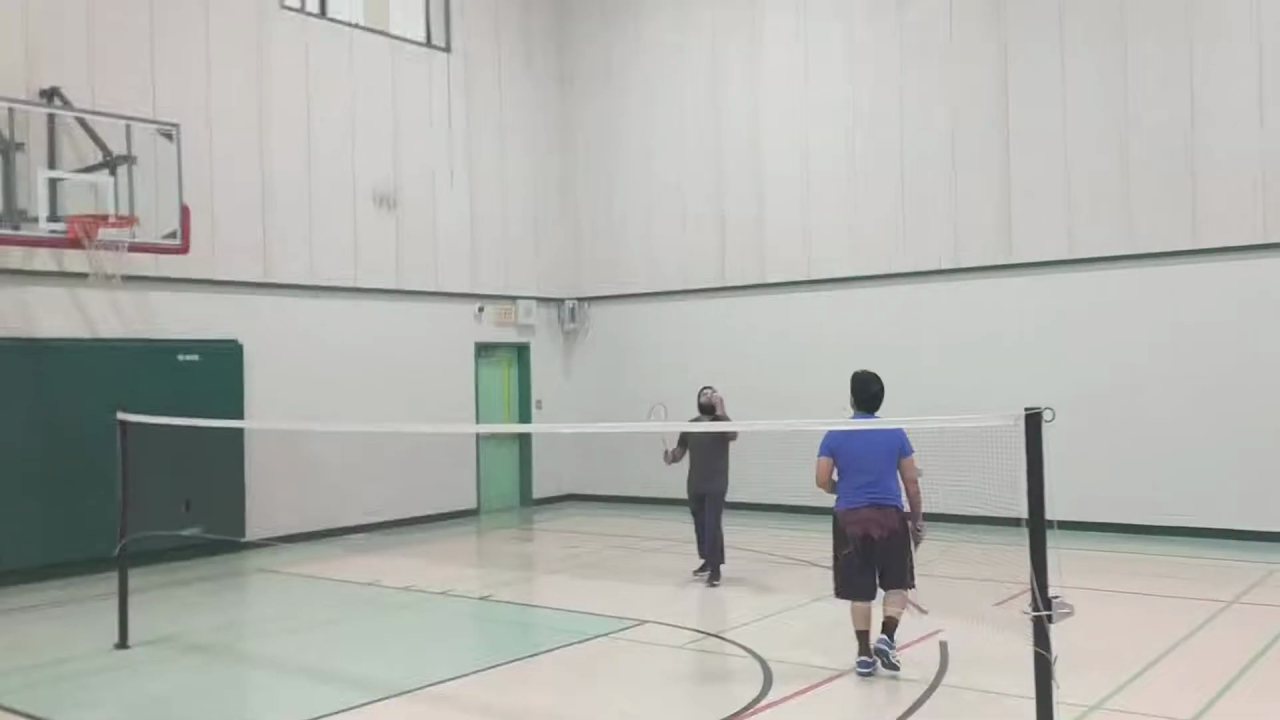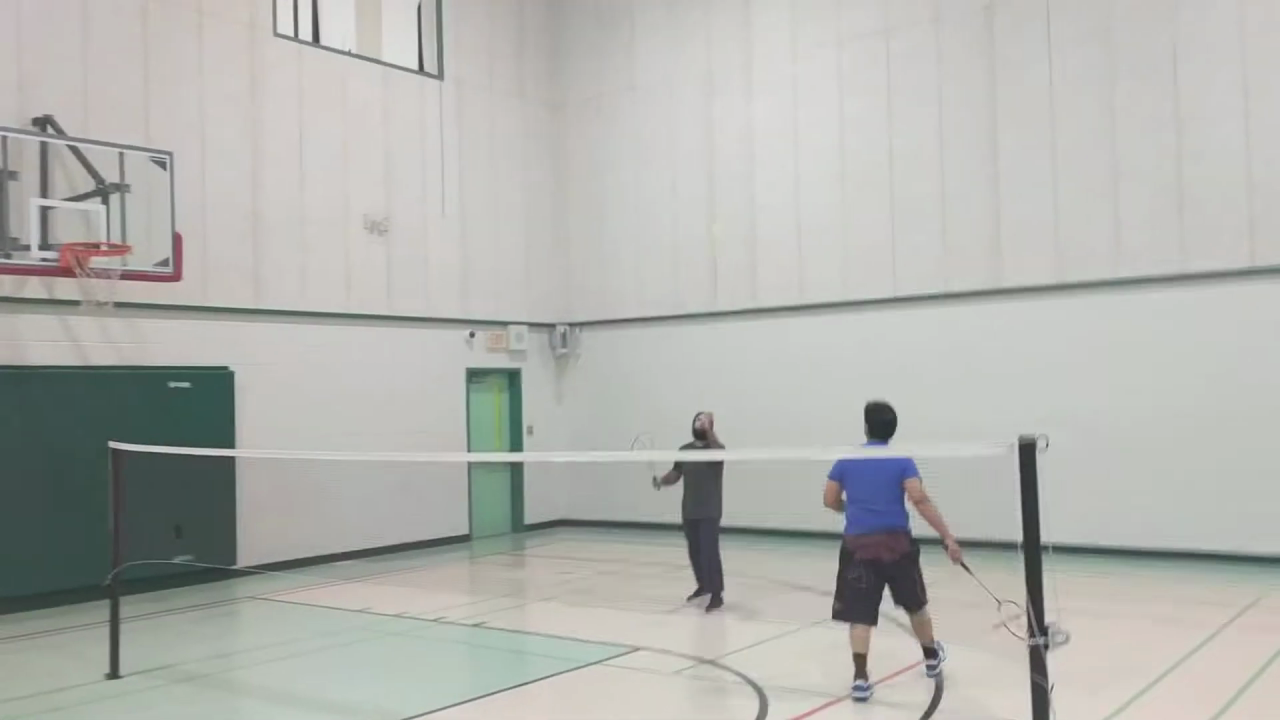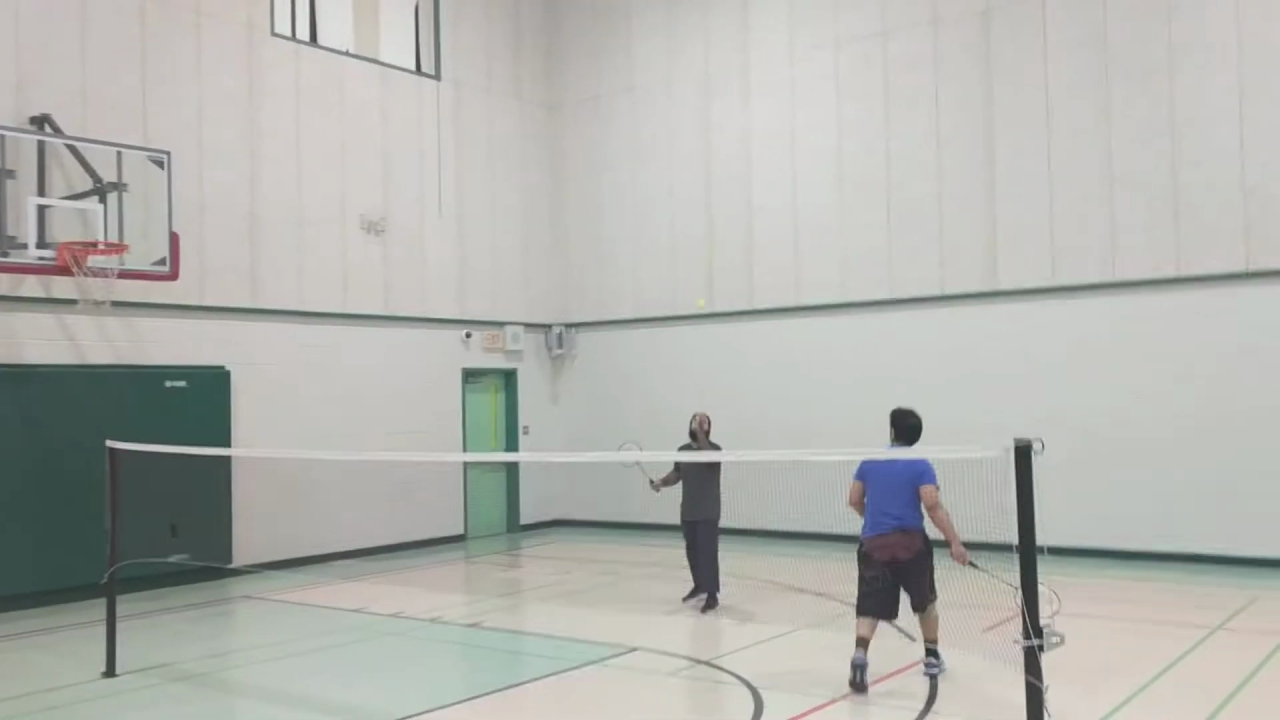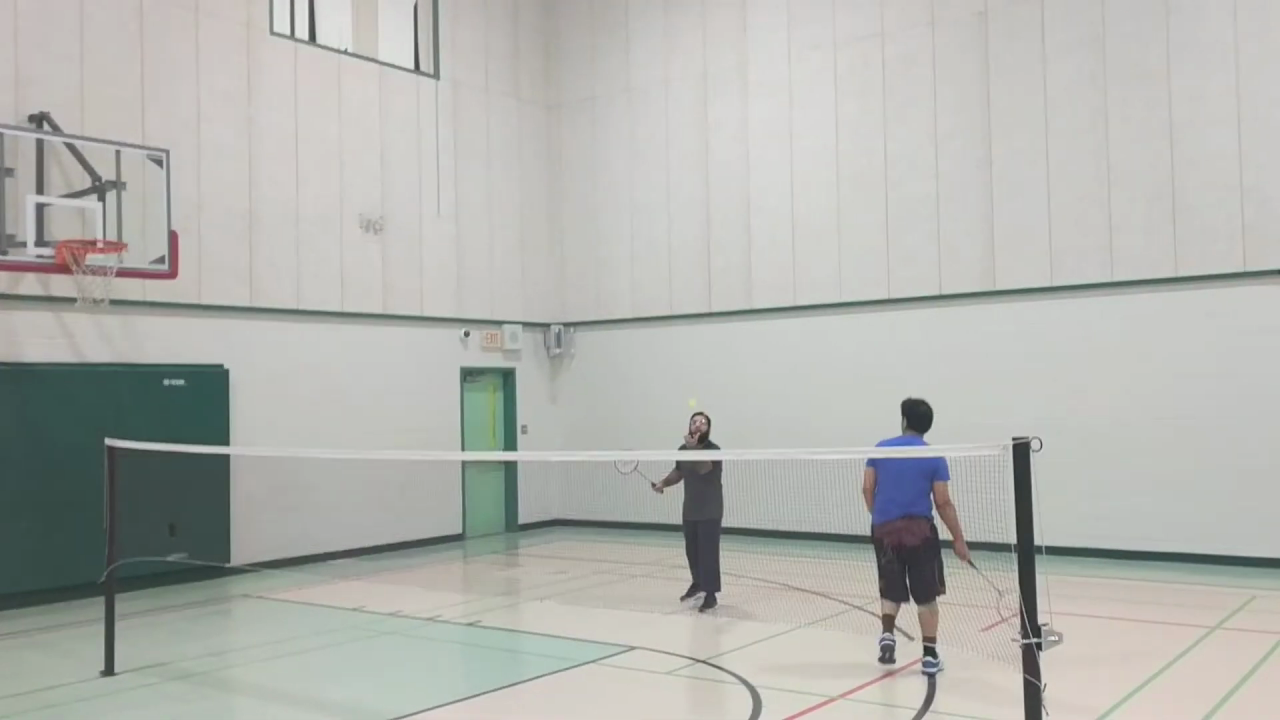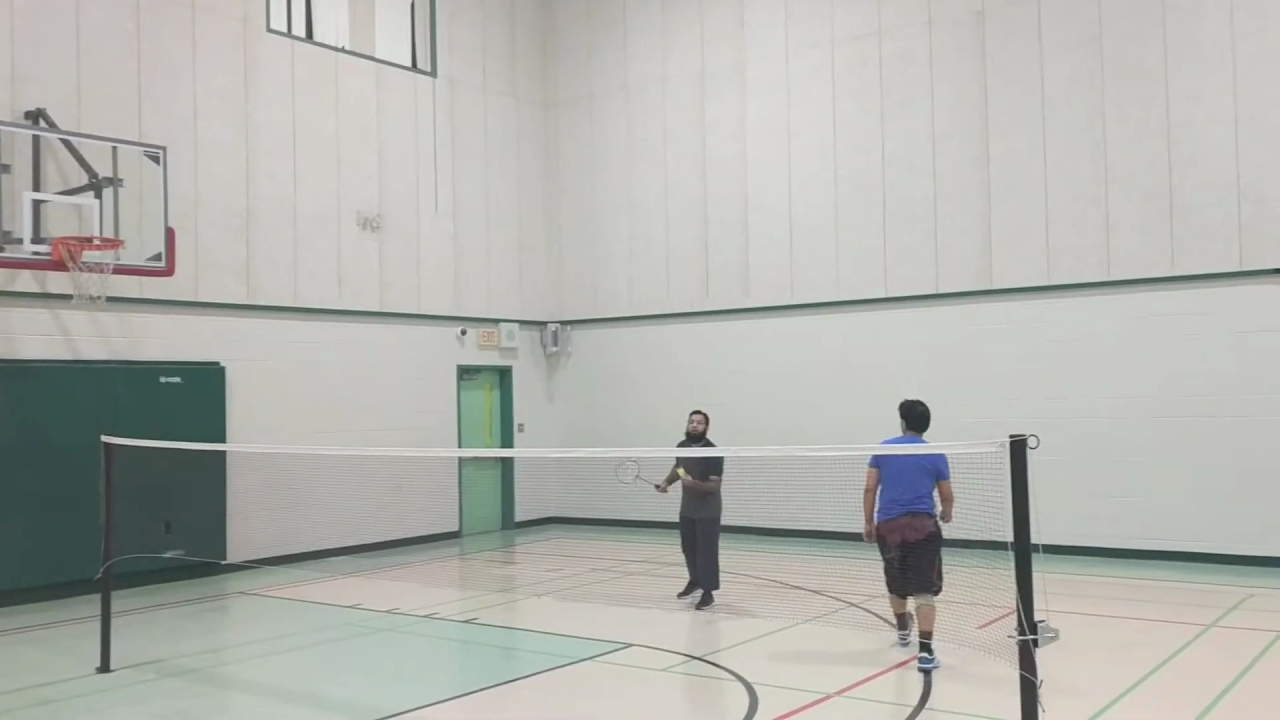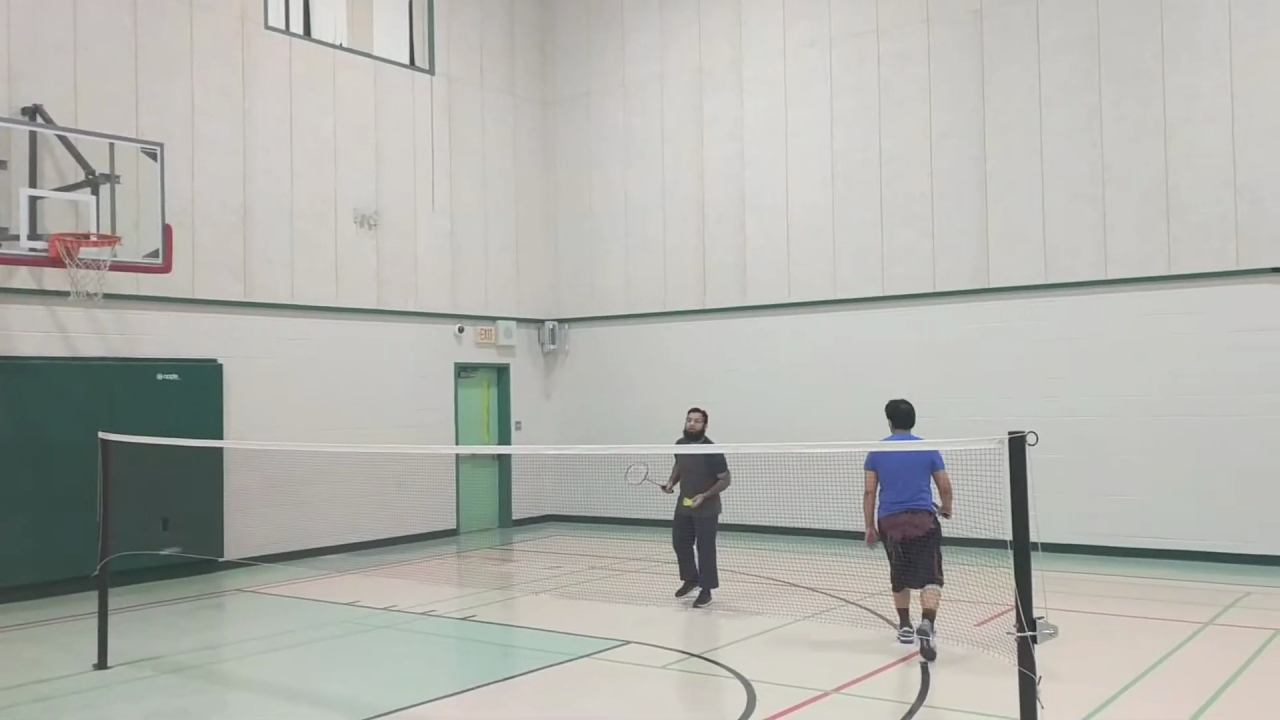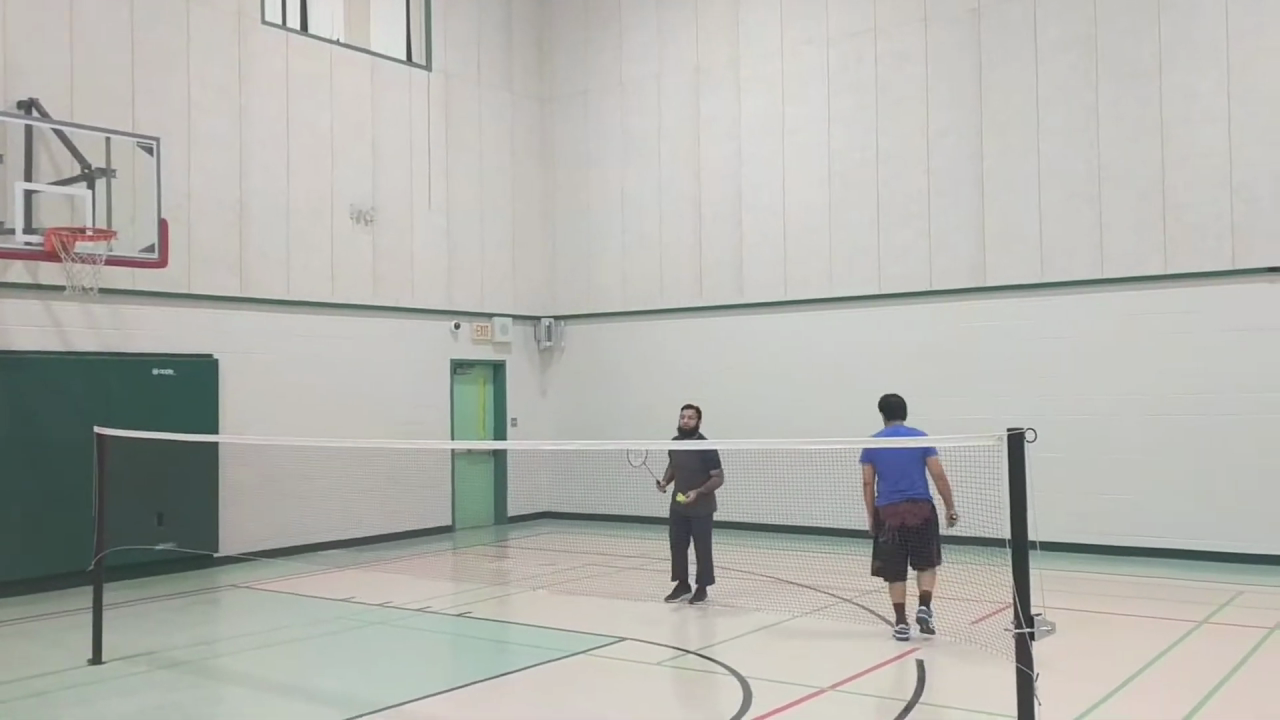
dt=0.2s
person 1, frame 1
left shoulder: (835, 435)
right shoulder: (895, 433)
left elbow: (823, 480)
right elbow: (910, 481)
right wrist: (917, 520)
left hip: (850, 518)
right hip: (889, 516)
left knee: (858, 591)
right knee: (897, 585)
left ankle: (865, 653)
right ankle: (886, 638)
person 1, frame 2
left shoulder: (846, 460)
right shoulder: (902, 461)
left elbow: (830, 501)
right elbow: (920, 501)
right wrist: (949, 539)
left hip: (858, 543)
right hip: (897, 541)
left knee: (860, 615)
right knee: (915, 604)
left ankle: (861, 678)
right ankle: (931, 658)
person 1, frame 3
left shoulder: (870, 461)
right shoulder: (921, 466)
left elbow: (855, 501)
right elbow: (933, 507)
right wrist: (955, 543)
left hip: (874, 543)
right hip: (911, 541)
left knee: (870, 610)
right knee: (924, 601)
left ankle: (861, 655)
right ankle: (932, 657)
person 1, frame 4
left shoulder: (881, 449)
right shoulder: (934, 458)
left elbow: (868, 489)
right elbow: (943, 503)
right wrist: (959, 540)
left hip: (884, 529)
right hip: (919, 529)
left knee: (891, 591)
right knee: (926, 595)
left ankle: (887, 634)
right ankle: (930, 656)
person 1, frame 5
left shoulder: (882, 450)
right shoulder: (935, 456)
left elbow: (870, 489)
right elbow: (946, 497)
left wrist: (868, 522)
right wrist: (947, 513)
left hip: (888, 525)
right hip: (922, 525)
left knee: (897, 584)
right knee: (924, 590)
left ankle: (903, 630)
right ankle: (925, 651)
person 1, frame 6
left shoulder: (876, 452)
right shoulder: (928, 450)
left elbow: (869, 492)
right elbow: (945, 489)
left wrist: (869, 526)
right wrist: (946, 508)
left hip: (890, 521)
right hip: (922, 521)
left knee: (899, 577)
right knee: (929, 580)
left ankle: (905, 627)
right ankle: (926, 625)
person 1, frame 7
left shoulder: (872, 443)
right shoulder: (921, 438)
left elbow: (868, 484)
right elbow: (939, 476)
left wrist: (871, 515)
right wrist: (950, 509)
left hip: (888, 512)
right hip: (920, 509)
left knee: (895, 571)
right knee: (927, 564)
left ankle: (901, 624)
right ankle: (924, 607)
person 2, frame 1
left shoulder: (722, 422)
left elbow: (733, 435)
right elbow: (680, 451)
left wrist: (722, 412)
right wrist: (671, 456)
left hip: (716, 485)
right hip: (695, 485)
left knee: (713, 524)
right knee: (700, 524)
left ankle: (716, 568)
right ankle: (708, 560)
person 2, frame 2
left shoulder: (715, 447)
right shoulder: (684, 450)
left elbow: (719, 453)
right elbow: (675, 474)
left wrist: (710, 430)
right wrist: (662, 480)
left hip: (709, 511)
right hip: (689, 510)
left knee: (710, 550)
right knee: (695, 549)
left ankle: (716, 594)
right ankle: (704, 585)
person 2, frame 3
left shoulder: (714, 448)
right shoulder: (682, 450)
left elbow: (706, 454)
right elbow: (676, 474)
left wrist: (701, 432)
right wrist: (661, 482)
left hip: (708, 512)
right hip: (688, 511)
left knee: (708, 552)
right knee: (692, 551)
left ankle: (712, 595)
right ankle: (699, 585)
person 2, frame 4
left shoulder: (713, 450)
right shoulder: (683, 450)
left elbow: (703, 469)
right elbow: (678, 472)
left wrist: (693, 448)
right wrist: (663, 483)
left hip: (710, 512)
right hip: (690, 510)
left knee: (708, 552)
right knee: (691, 550)
left ankle: (710, 594)
right ankle: (698, 583)
person 2, frame 5
right shoulder: (682, 446)
left elbow: (714, 485)
left wrist: (694, 483)
right wrist: (667, 482)
left hip: (708, 511)
right hip: (687, 508)
left knee: (706, 550)
right knee: (688, 547)
left ankle: (708, 592)
right ankle: (695, 580)
person 2, frame 6
left shoulder: (712, 451)
right shoulder: (680, 444)
left elbow: (725, 480)
left wrist: (705, 495)
right wrist: (672, 482)
left hip: (706, 509)
right hip: (683, 506)
left knee: (705, 549)
right knee: (680, 544)
left ankle: (706, 590)
right ankle: (691, 579)
person 2, frame 7
left shoulder: (706, 448)
right shoulder: (675, 443)
left elbow: (718, 478)
left wrist: (698, 492)
right wrist: (665, 481)
left hip: (701, 507)
right hip: (678, 505)
left knee: (702, 547)
right knee: (677, 545)
left ankle: (702, 587)
right ankle: (682, 584)
